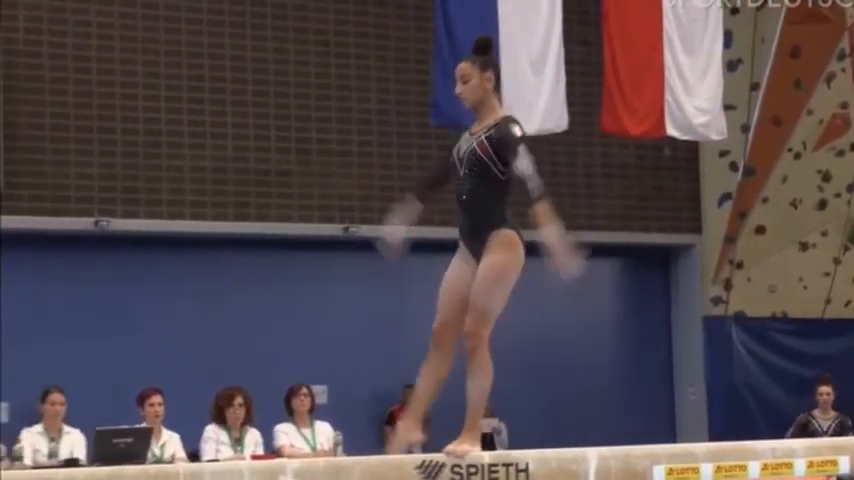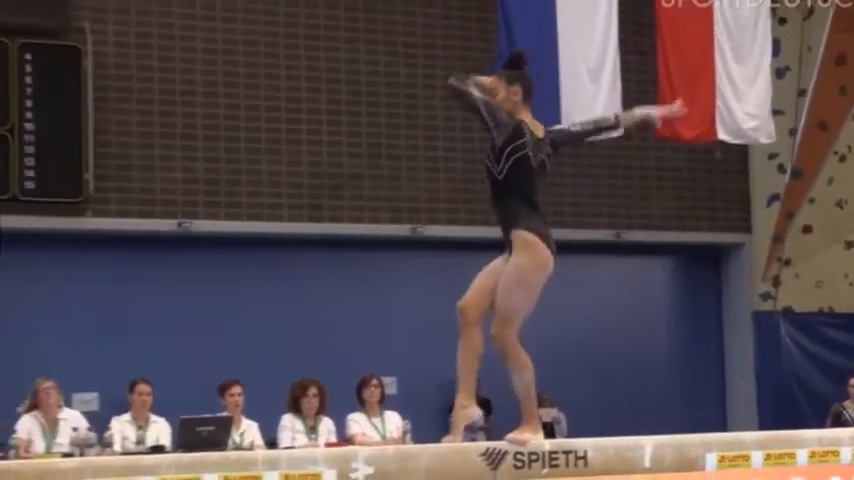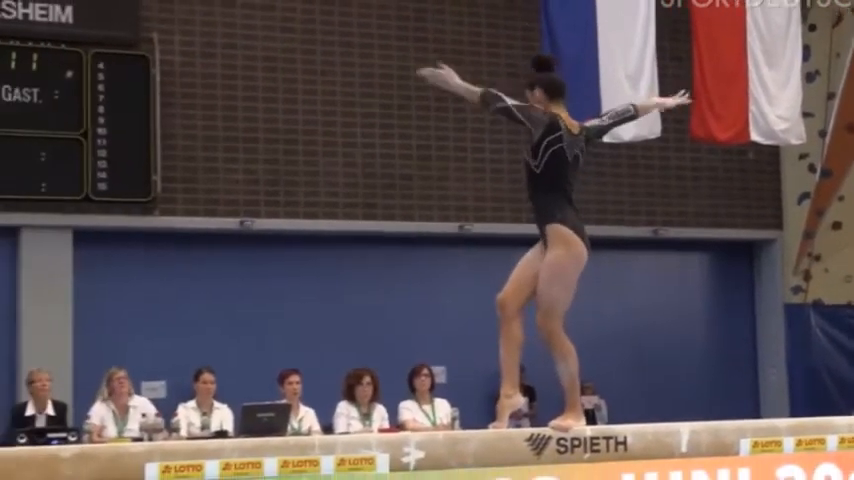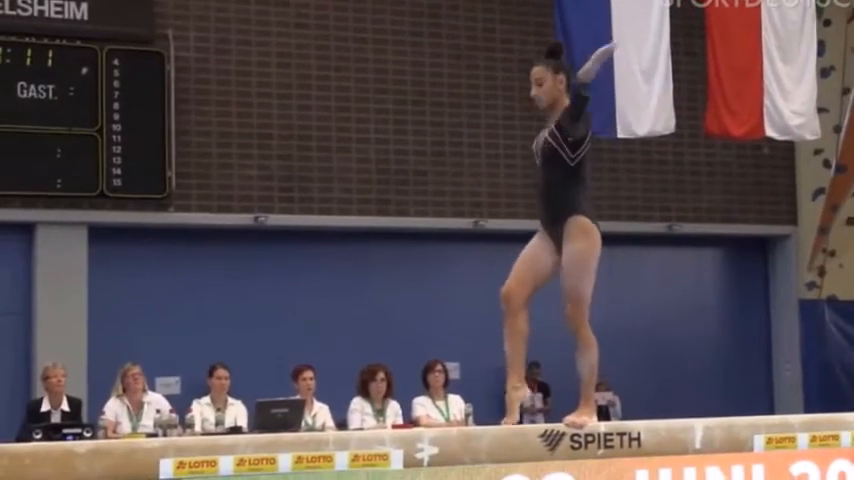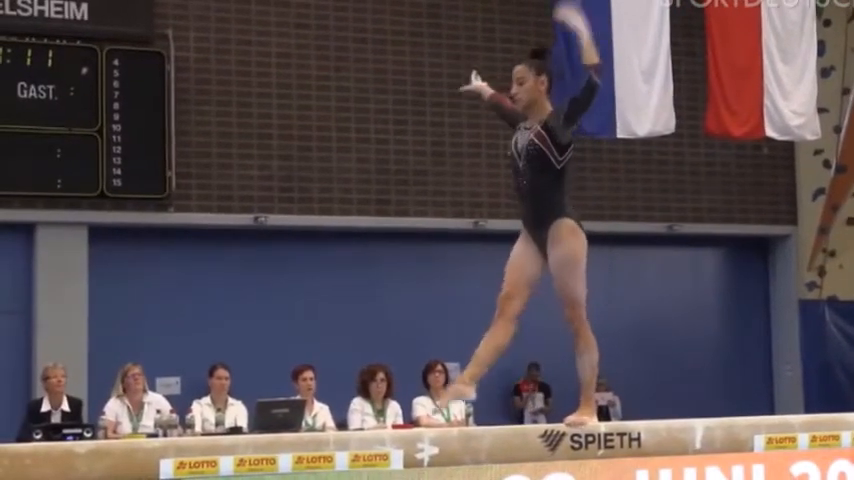
dt=0.4s
person 1, frame 1
left shoulder: (507, 131)
right shoulder: (470, 134)
left elbow: (530, 180)
right elbow: (438, 178)
left wrist: (552, 233)
right wrist: (401, 219)
left hip: (500, 242)
right hip: (470, 246)
left knee: (474, 335)
right knee: (441, 332)
left ankle: (471, 434)
right ankle: (411, 423)
person 1, frame 2
left shoulder: (507, 127)
right shoulder: (547, 135)
left elbow: (460, 87)
right elbow: (603, 124)
left wrist: (479, 85)
right wrist: (650, 111)
left hip: (530, 246)
right hip: (519, 246)
left knee: (503, 333)
right knee: (468, 310)
left ankle: (531, 424)
right ankle: (465, 403)
person 1, frame 3
left shoulder: (547, 124)
right shoulder: (581, 131)
left elbow: (498, 102)
right elbow: (621, 114)
left wrist: (455, 84)
right wrist: (663, 103)
left hip: (565, 236)
right hip: (552, 236)
left knee: (549, 324)
right knee: (507, 304)
left ankle: (575, 411)
right ankle: (510, 392)
person 1, frame 4
left shoulder: (575, 117)
right shoulder: (552, 124)
left elbow: (580, 92)
left wrist: (594, 63)
left hip: (577, 228)
right hip: (549, 230)
left knee: (576, 317)
right knee: (512, 295)
left ankle: (587, 406)
right ankle: (516, 384)
person 1, frame 5
left shoulder: (562, 121)
right shoulder: (523, 124)
left elbow: (592, 84)
right elbow: (506, 106)
right wrist: (484, 90)
left hip: (562, 230)
right hip: (531, 233)
left knee: (575, 318)
right knee: (507, 307)
left ankle: (587, 406)
right ankle: (465, 382)
